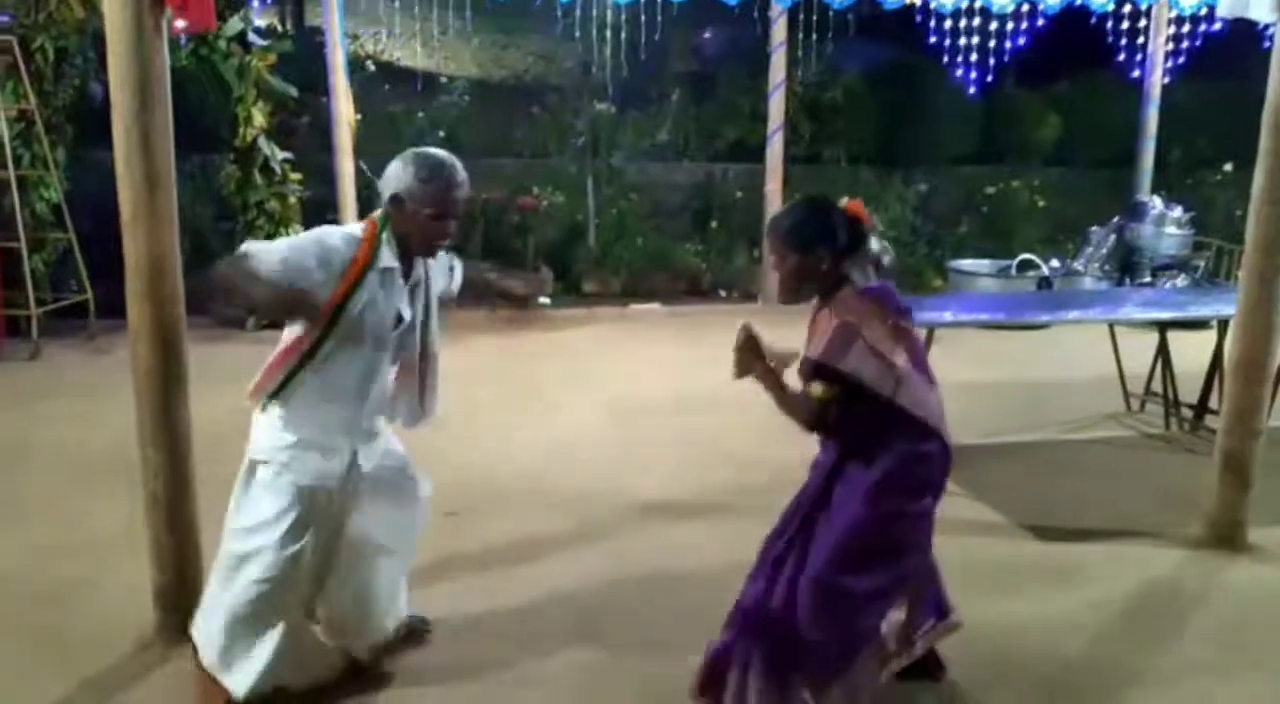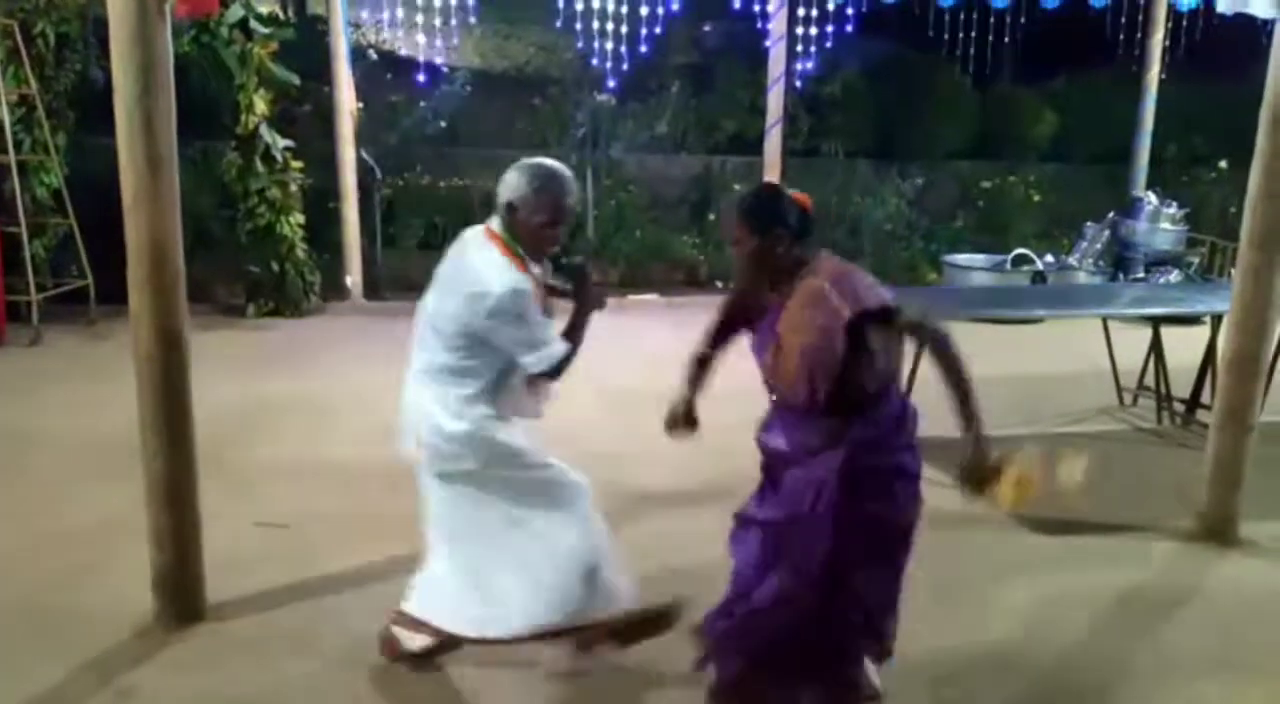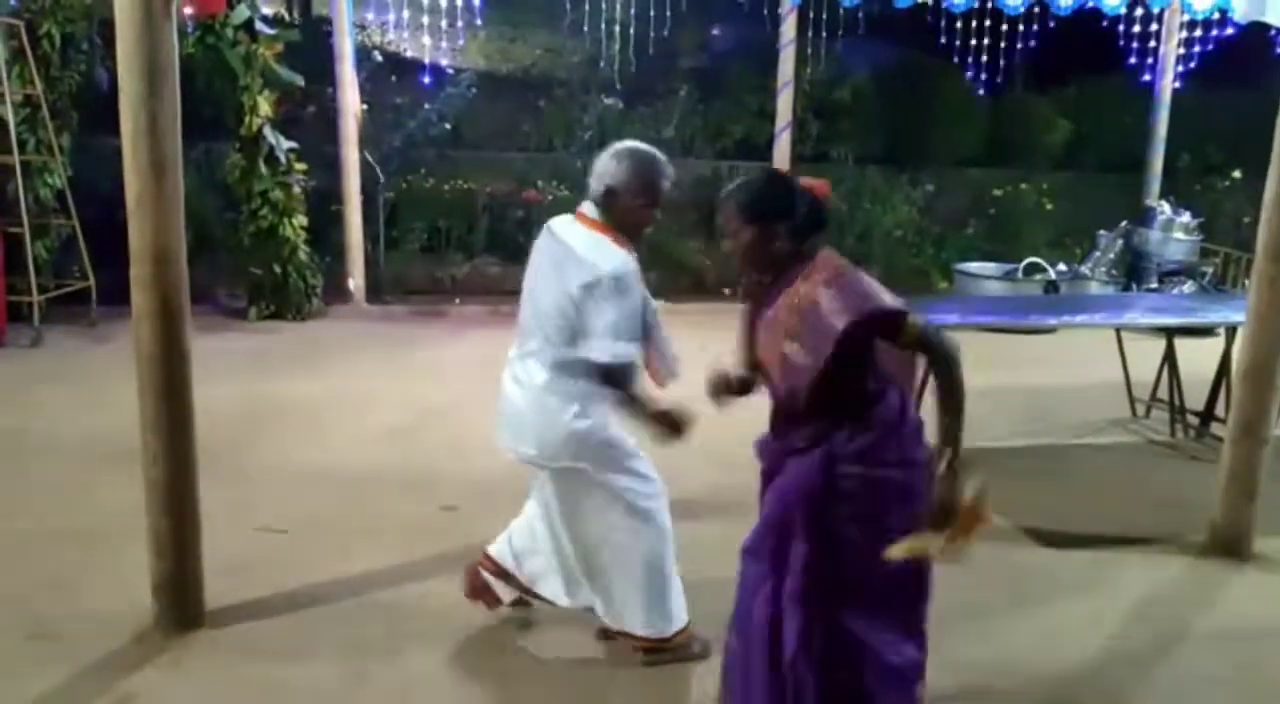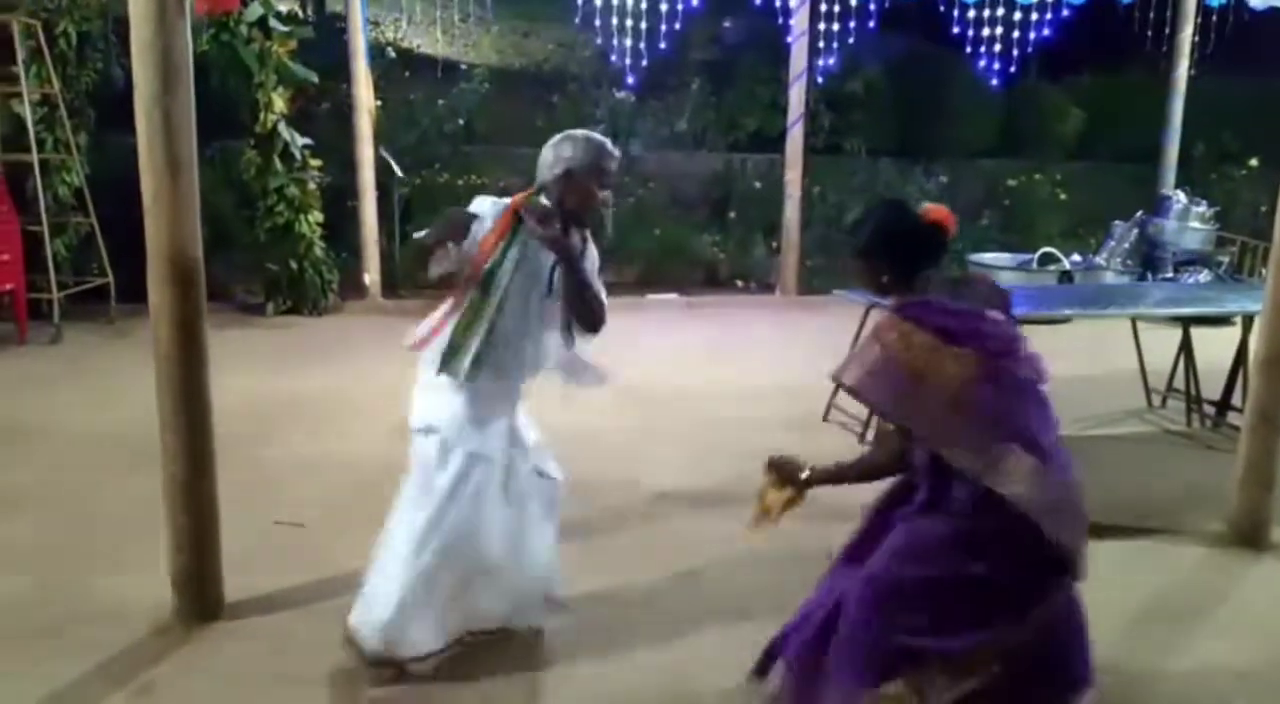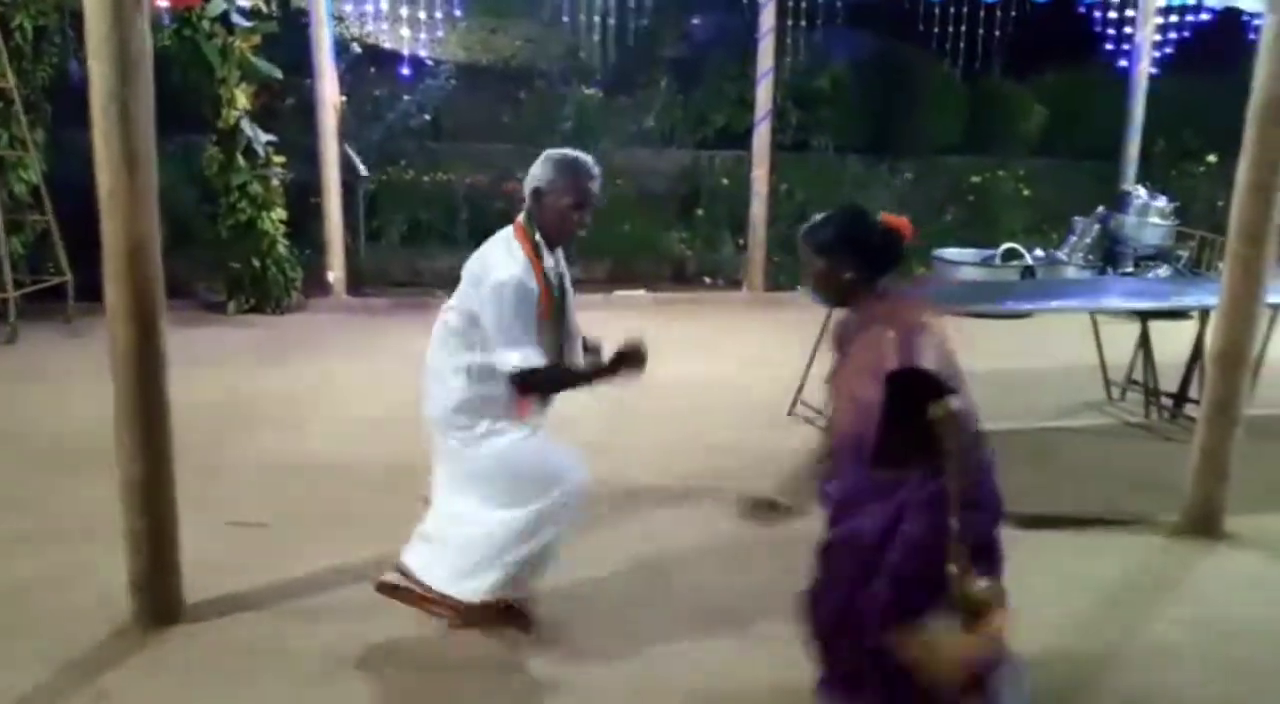
dt=0.5s
person 1, frame 1
left shoulder: (425, 261)
right shoulder: (338, 249)
left elbow: (450, 277)
right elbow: (232, 271)
right wrist: (279, 300)
left hip: (357, 427)
right hip: (299, 430)
left knee: (399, 498)
right knee: (276, 556)
left ankle: (370, 628)
person 1, frame 2
left shoulder: (474, 242)
right shoulder: (505, 288)
right elbow: (550, 365)
left wrist: (573, 299)
right wrist: (582, 307)
left hip: (440, 417)
right hip: (465, 427)
left knee: (468, 533)
right knee: (565, 503)
left ankle: (414, 628)
right ankle: (602, 618)
person 1, frame 3
left shoulder: (559, 233)
right shoulder: (614, 265)
right elbow: (609, 365)
left wrist: (643, 323)
right wrist: (654, 414)
left hip: (531, 404)
right hip: (567, 417)
left knee: (560, 500)
right knee: (639, 506)
left ankle: (495, 574)
right ankle: (657, 632)
person 1, frame 4
left shoulder: (580, 246)
right shoulder: (497, 216)
left elbow: (593, 323)
right elbow: (430, 247)
left wrist: (565, 253)
right wrist: (448, 232)
left hip: (502, 399)
right hip: (456, 395)
left knee: (535, 489)
right knee: (441, 517)
left ankle: (506, 600)
right ankle: (376, 632)
person 1, frame 5
left shoulder: (545, 250)
right shoulder: (514, 276)
right elbow: (526, 380)
left wrist: (574, 346)
right wrist: (610, 369)
left hip: (480, 397)
right hip: (472, 405)
left knee: (484, 499)
right knee: (556, 482)
left ankle: (440, 581)
right ankle: (465, 587)
person 2, frame 1
left shoulder: (845, 317)
right shoulder: (859, 289)
left elbow: (812, 414)
left wrist: (759, 367)
left hip: (889, 458)
right hip: (880, 451)
left knee: (835, 567)
right knee: (887, 557)
right ankle: (912, 653)
person 2, frame 2
left shoulder: (834, 285)
right shoulder: (751, 292)
left elbow: (930, 337)
right elbow: (707, 351)
left wrist: (974, 435)
right wrist: (686, 396)
left hip: (864, 454)
right hip: (798, 451)
left knee: (839, 580)
right knee: (765, 556)
person 2, frame 3
left shoulder: (831, 287)
right shoulder: (762, 289)
left elbow: (938, 352)
right elbow: (759, 371)
left wrist: (950, 467)
right wrist: (731, 382)
left hip: (865, 466)
right hip: (806, 463)
left knee: (858, 604)
right knee: (781, 592)
person 2, frame 4
left shoulder: (896, 338)
right shoulder: (980, 296)
left elbow: (894, 455)
right elbow: (1028, 372)
left wrist: (807, 477)
left hip: (977, 496)
right hip: (1033, 482)
left knee: (882, 601)
person 2, frame 5
left shoulder: (903, 331)
right shoulder: (856, 329)
left elbow: (958, 435)
right elbow: (852, 428)
left wrist: (960, 555)
left hip: (929, 507)
right hip: (875, 502)
left knee: (926, 647)
right knee: (847, 611)
